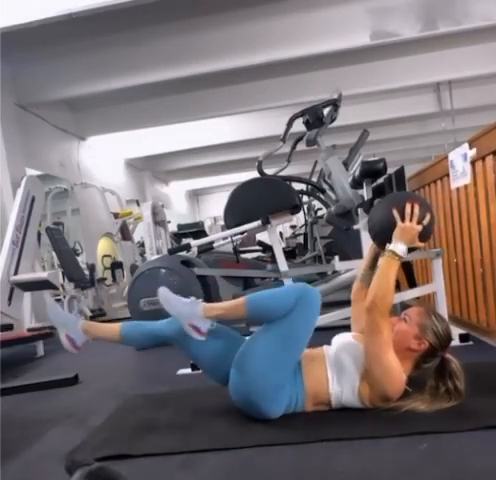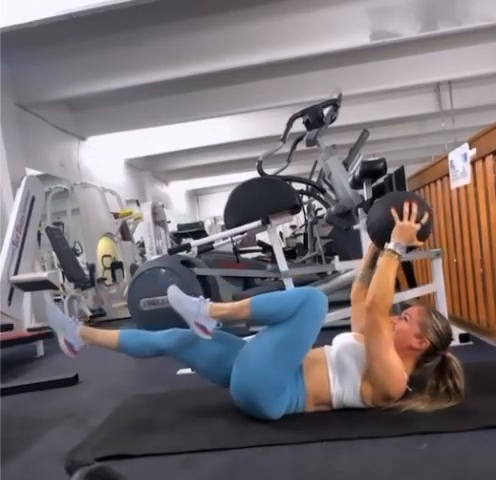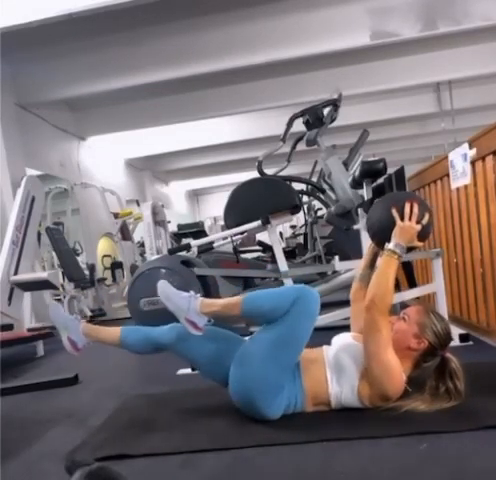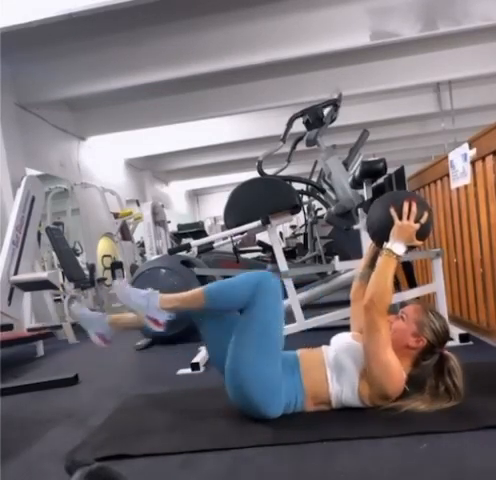
dt=0.2s
person 1, frame 1
left shoulder: (389, 381)
right shoulder: (370, 350)
left elbow: (373, 310)
right elbow: (360, 297)
left wrist: (397, 247)
right wrist: (376, 247)
left hip: (263, 392)
right hip: (258, 379)
left knee: (304, 295)
right knee: (177, 327)
left ankle: (203, 314)
right ankle: (85, 331)
person 1, frame 2
left shoulder: (391, 379)
right shoulder: (371, 349)
left elbow: (374, 311)
right elbow: (360, 297)
left wrist: (397, 247)
right wrist: (376, 245)
left hip: (260, 390)
right hip: (254, 374)
left knee: (313, 298)
right knee: (172, 338)
left ankle: (211, 312)
right ankle: (82, 336)
person 1, frame 3
left shoulder: (389, 379)
right shoulder: (371, 348)
left elbow: (373, 309)
right elbow: (360, 296)
left wrist: (396, 247)
right wrist: (376, 246)
left hip: (260, 391)
right hip: (255, 375)
left knee: (304, 296)
right knee: (172, 334)
left ankle: (202, 308)
right ankle: (84, 332)
person 1, frame 4
left shoulder: (389, 378)
right shoulder: (375, 349)
left elbow: (373, 310)
right elbow: (359, 298)
left wrist: (396, 247)
right wrist: (377, 245)
left hip: (261, 392)
right hip: (266, 378)
left knee: (264, 284)
right knee: (210, 306)
left ankle: (160, 305)
right ankle: (109, 325)
